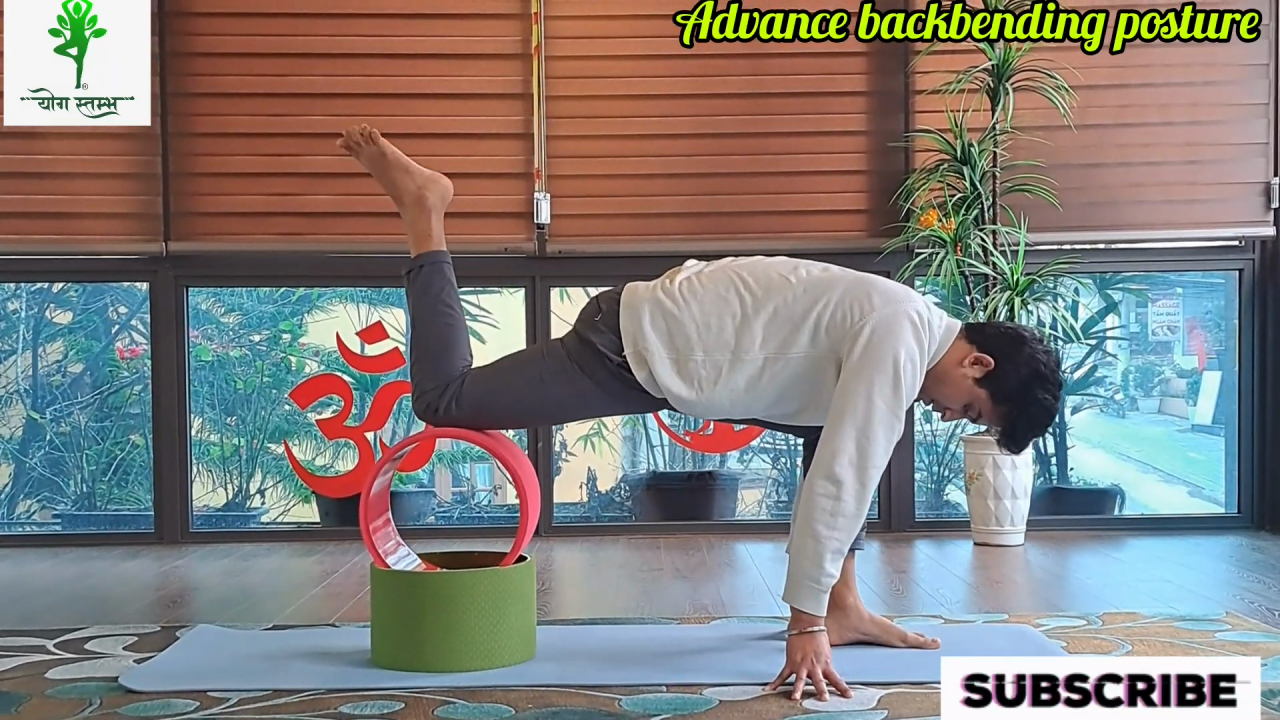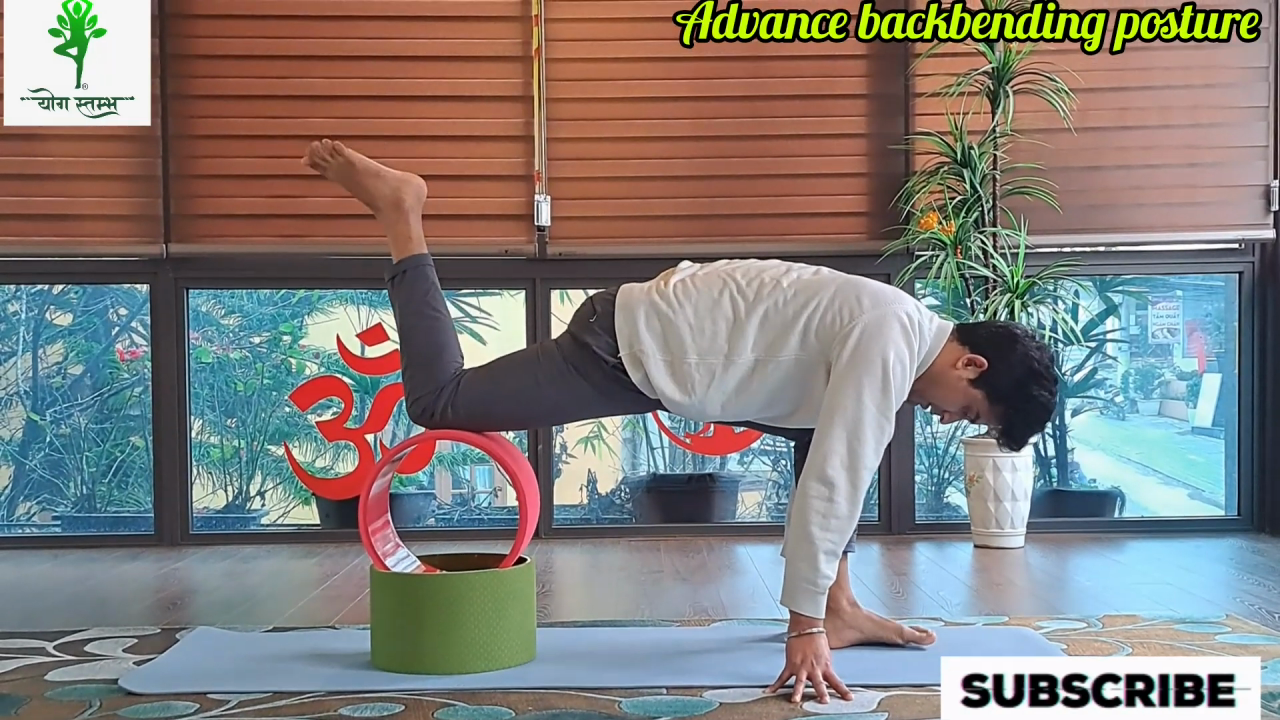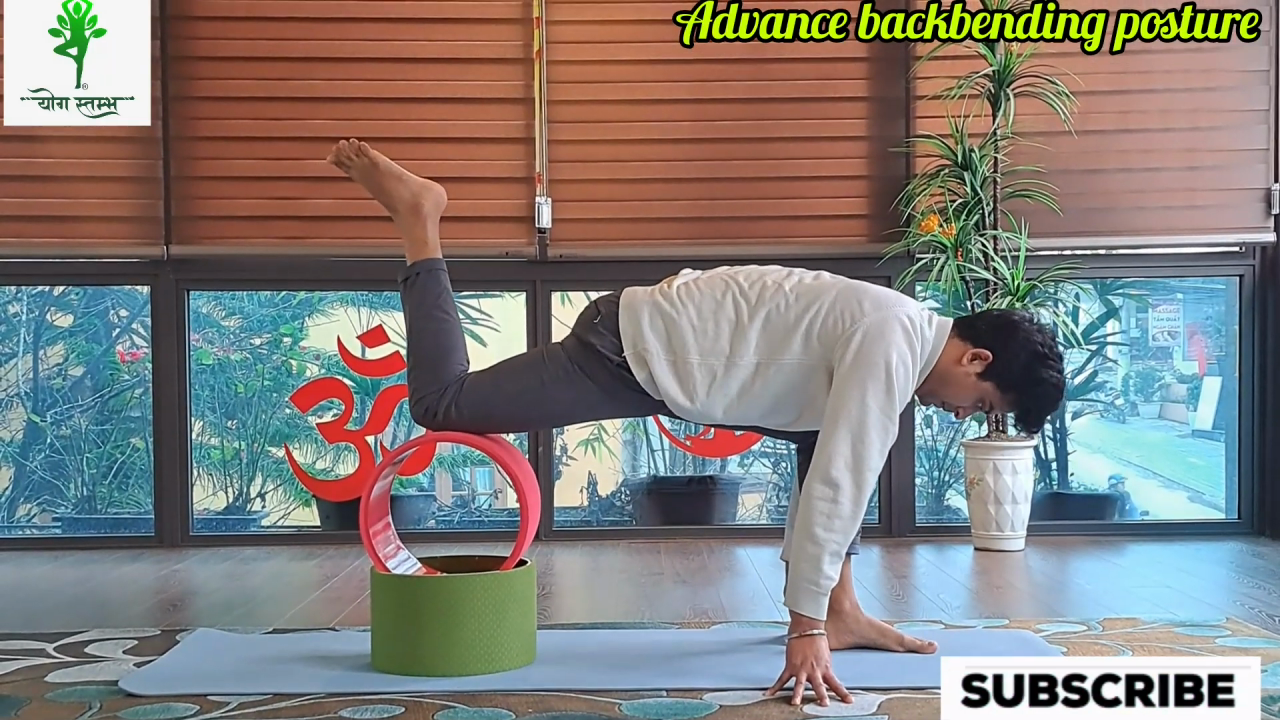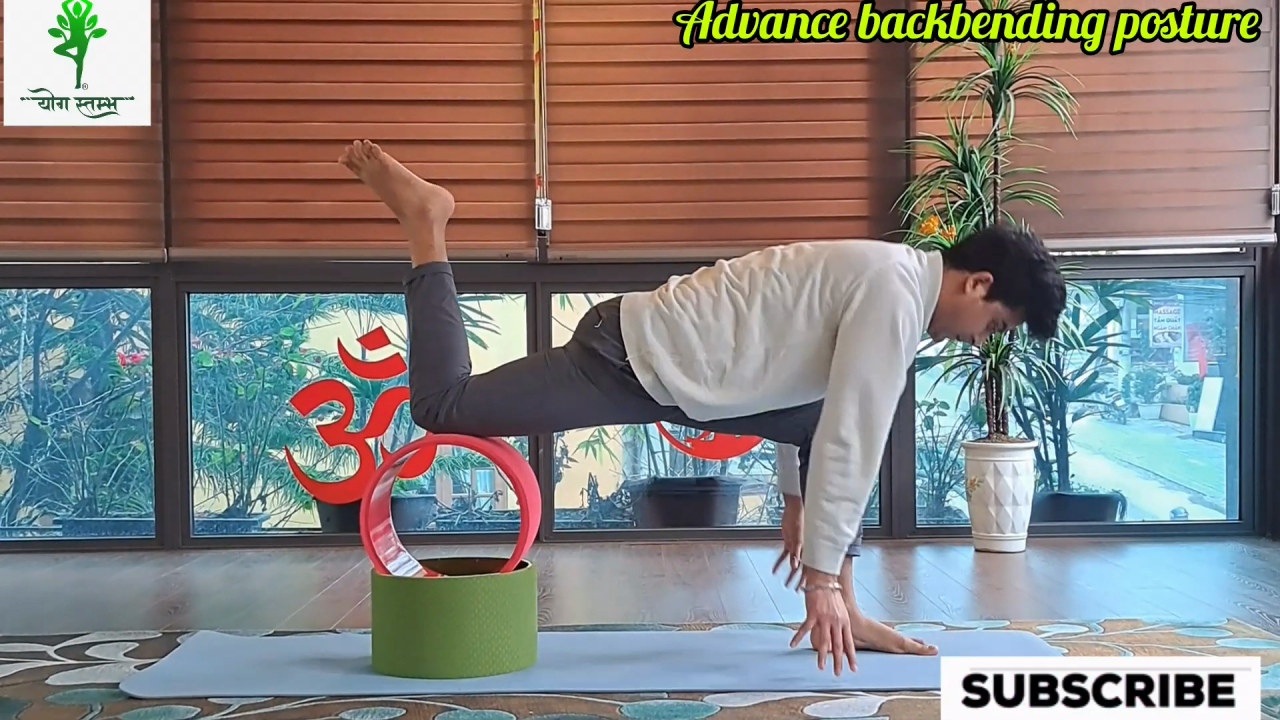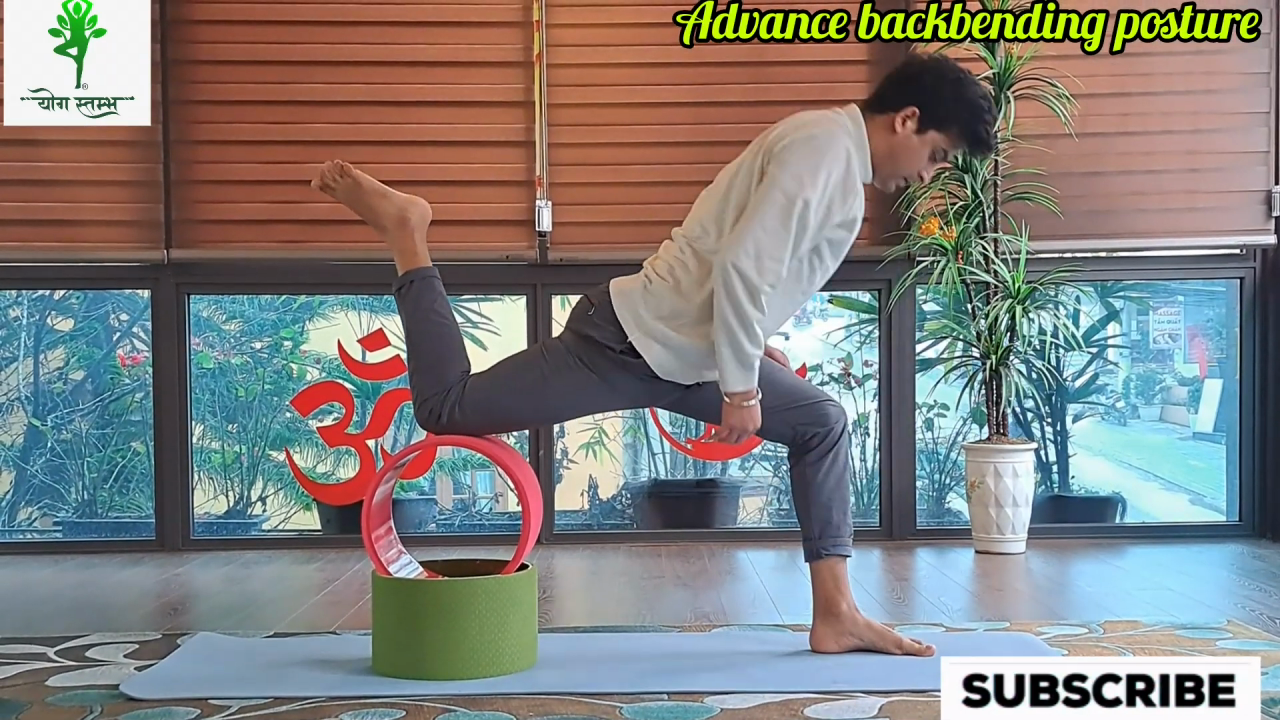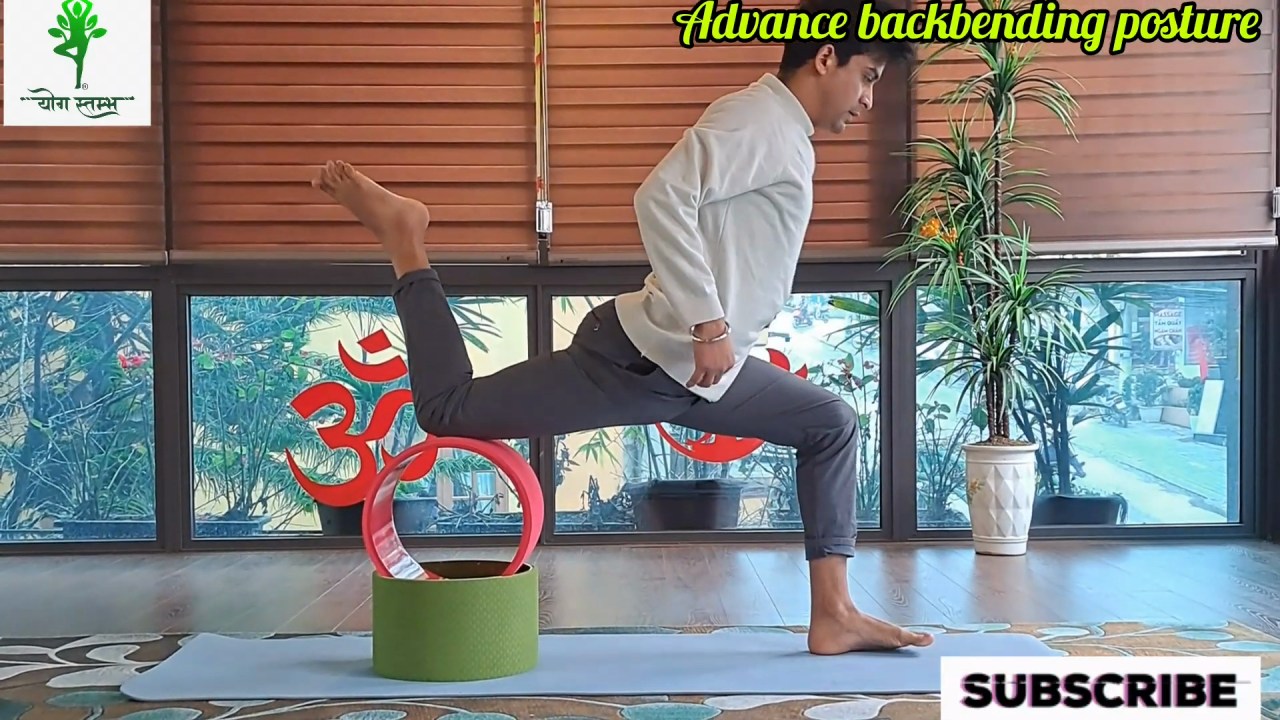
dt=0.4s
person 1, frame 1
left shoulder: (904, 333)
right shoulder: (899, 342)
left elbow: (842, 467)
right elbow: (839, 483)
left wrist: (830, 605)
right wrist: (806, 626)
left hip: (671, 332)
right hip: (633, 345)
left knee: (833, 426)
right knee: (443, 400)
left ankle: (845, 611)
right ankle: (422, 206)
person 1, frame 2
left shoulder: (897, 333)
right shoulder: (890, 345)
left elbow: (835, 470)
right elbow: (832, 485)
left wrist: (823, 609)
right wrist: (804, 627)
left hip: (665, 339)
right hip: (628, 348)
left knee: (827, 426)
right knee: (438, 402)
left ankle: (842, 611)
right ankle: (400, 209)
person 1, frame 3
left shoulder: (901, 334)
right shoulder: (892, 346)
left elbow: (834, 469)
right elbow: (836, 487)
left wrist: (827, 605)
right wrist: (806, 626)
left hip: (668, 347)
right hip: (632, 350)
left knee: (831, 427)
right knee: (442, 403)
left ankle: (844, 612)
right ankle: (417, 216)
person 1, frame 4
left shoulder: (890, 273)
right shoulder: (896, 292)
left elbow: (829, 415)
right elbow: (847, 439)
left wrist: (799, 497)
right wrist: (823, 575)
left hip: (674, 360)
right hip: (635, 359)
left knee: (830, 430)
right knee: (446, 407)
left ankle: (847, 619)
right ankle: (425, 223)
person 1, frame 5
left shoulder: (831, 146)
right shoulder: (830, 149)
right elbow: (742, 267)
left wrist: (753, 345)
right wrist: (741, 388)
left hip: (685, 352)
right hip: (632, 341)
left knee: (822, 425)
right knee: (449, 408)
left ankle: (835, 616)
right ankle: (404, 232)
person 1, frame 6
left shoulder: (784, 132)
right shoulder: (759, 117)
right elbow: (662, 199)
right wrist: (709, 324)
left hip: (698, 370)
right hip: (642, 357)
left knee: (832, 424)
right knee: (447, 411)
left ankle: (833, 614)
right ankle: (402, 238)
